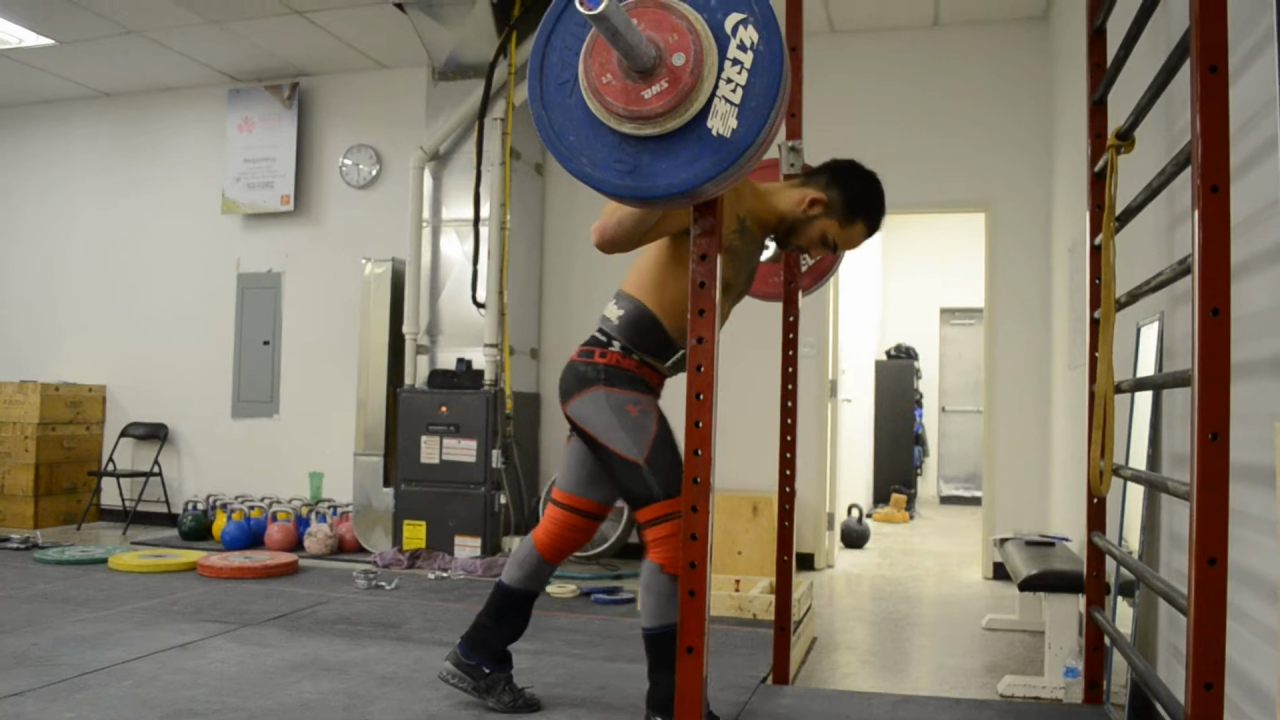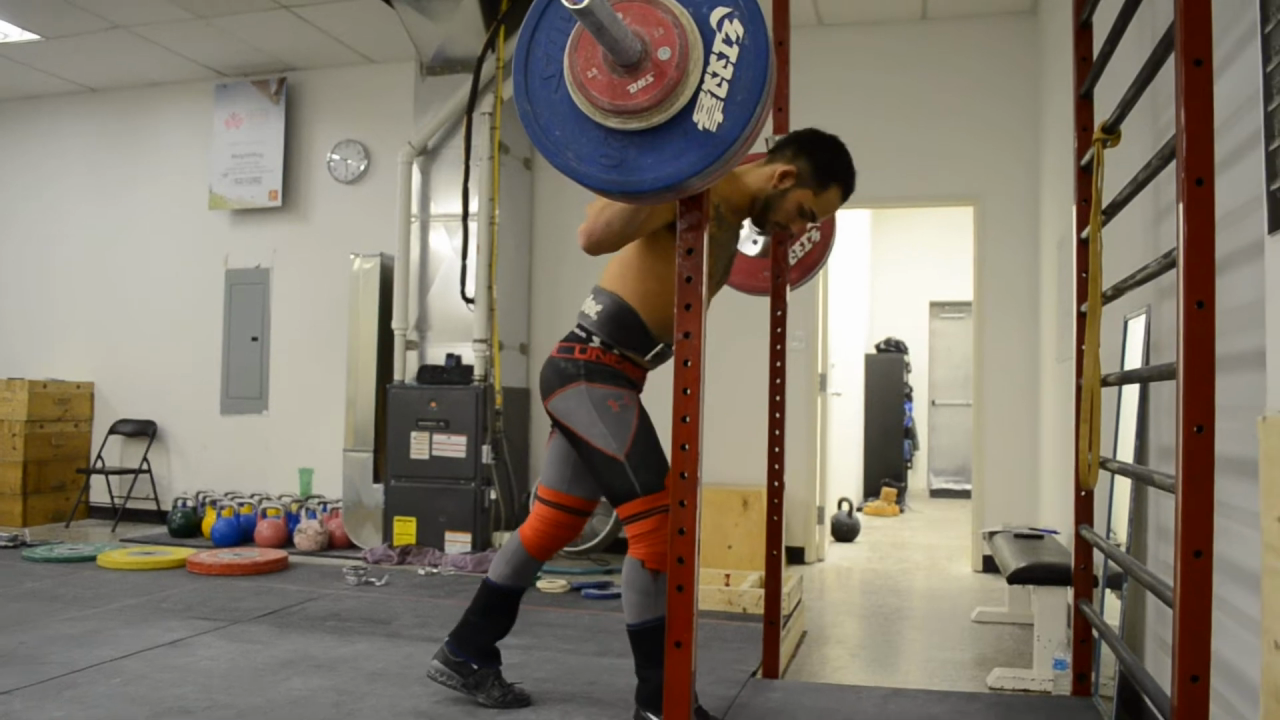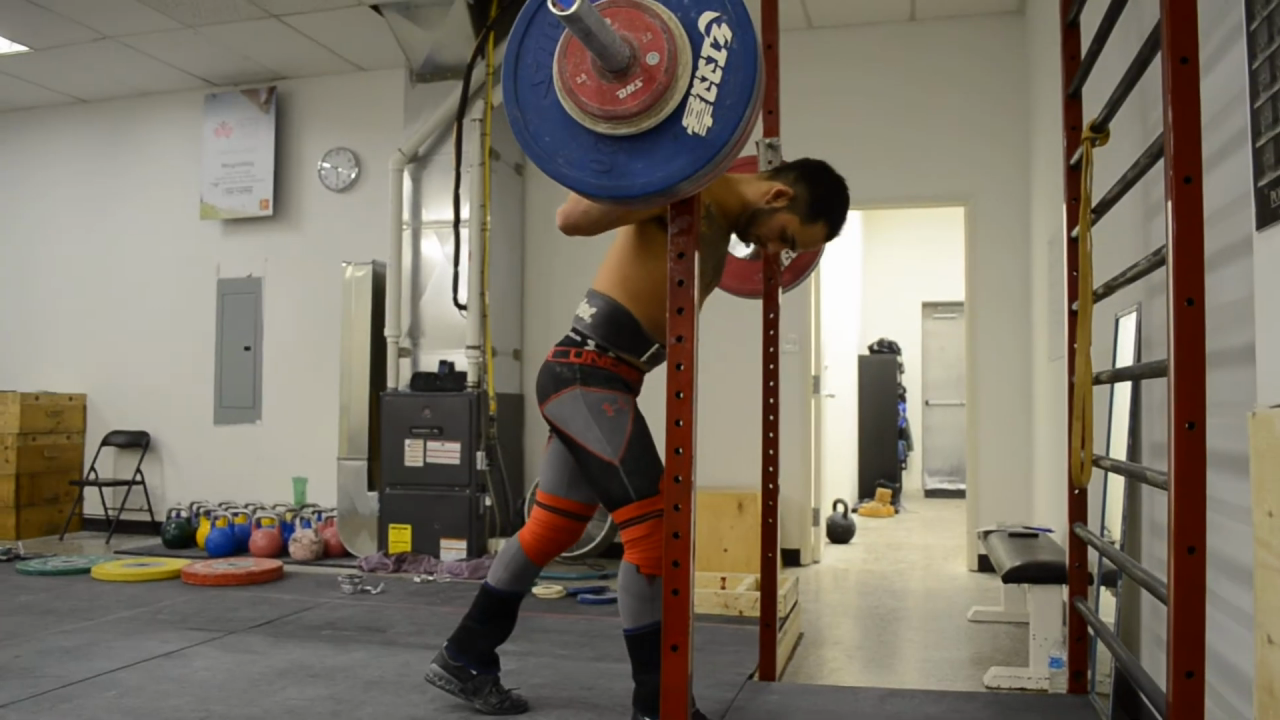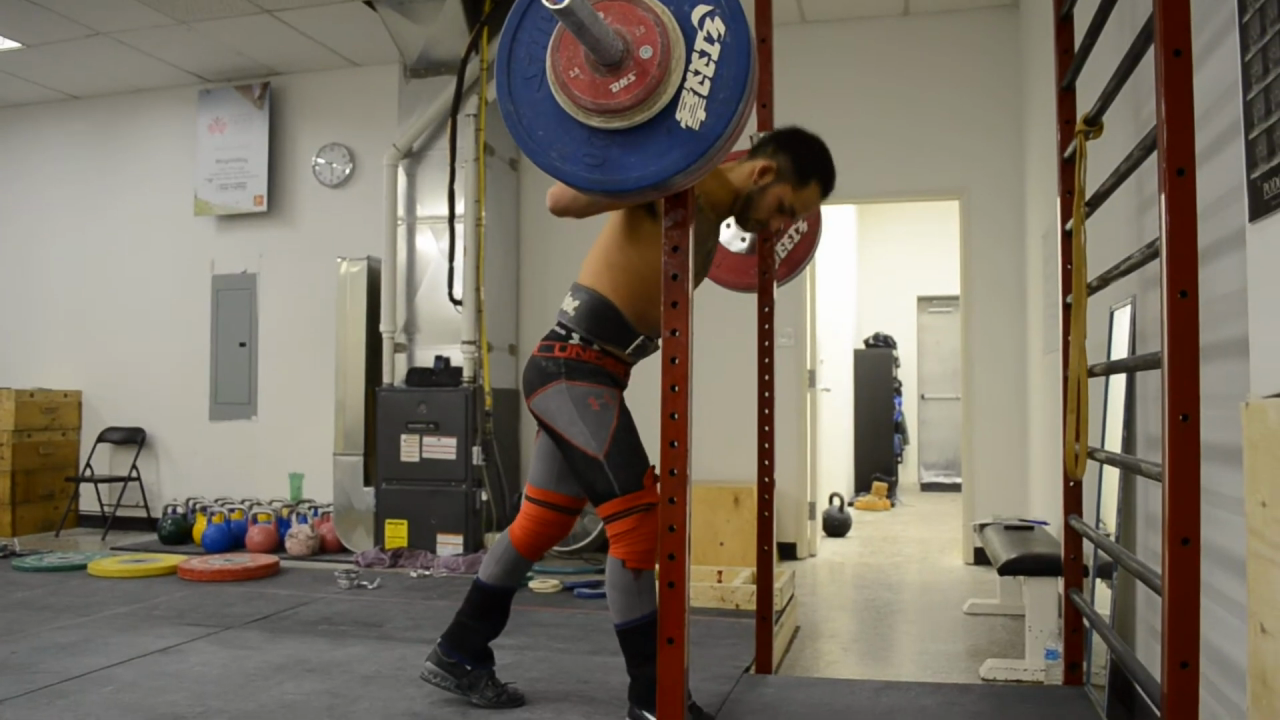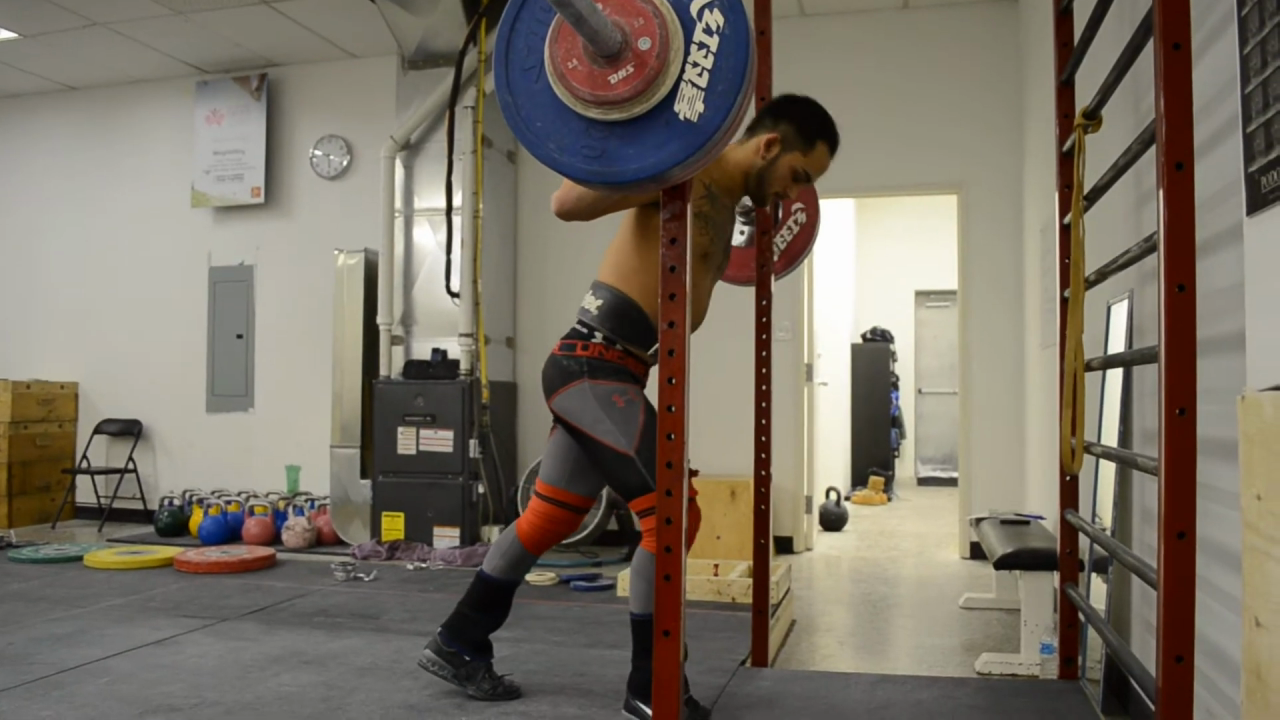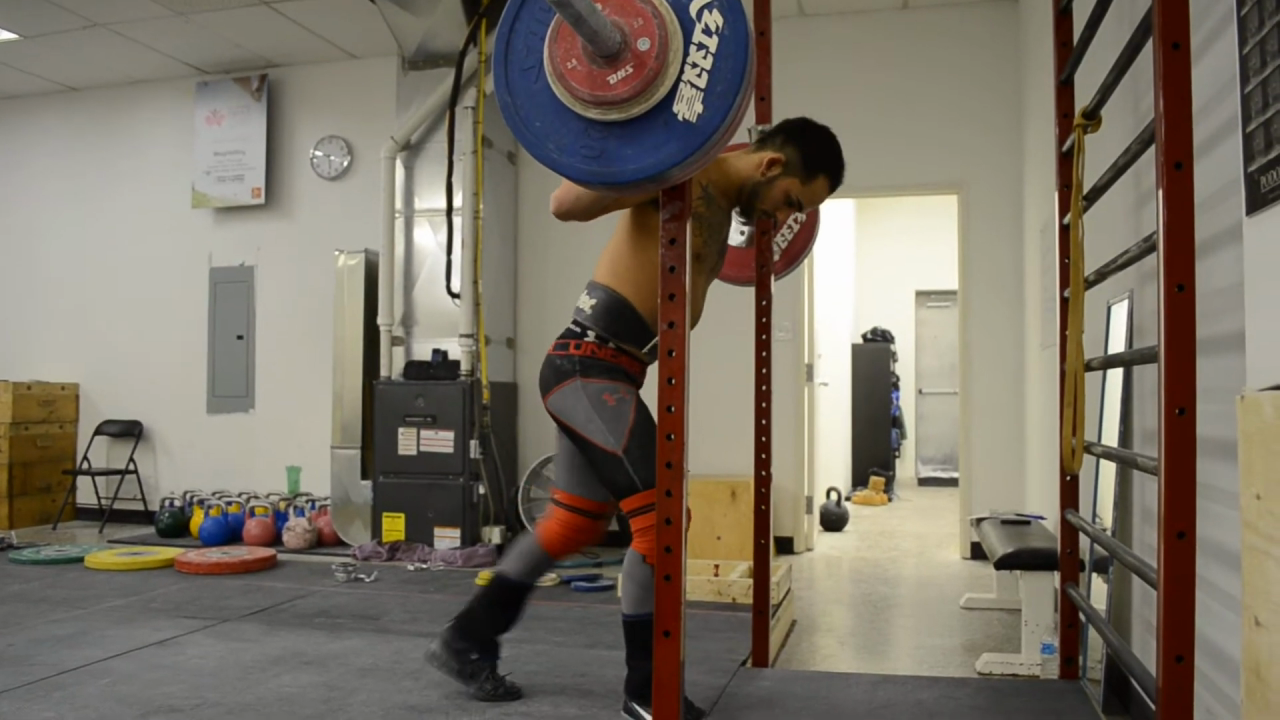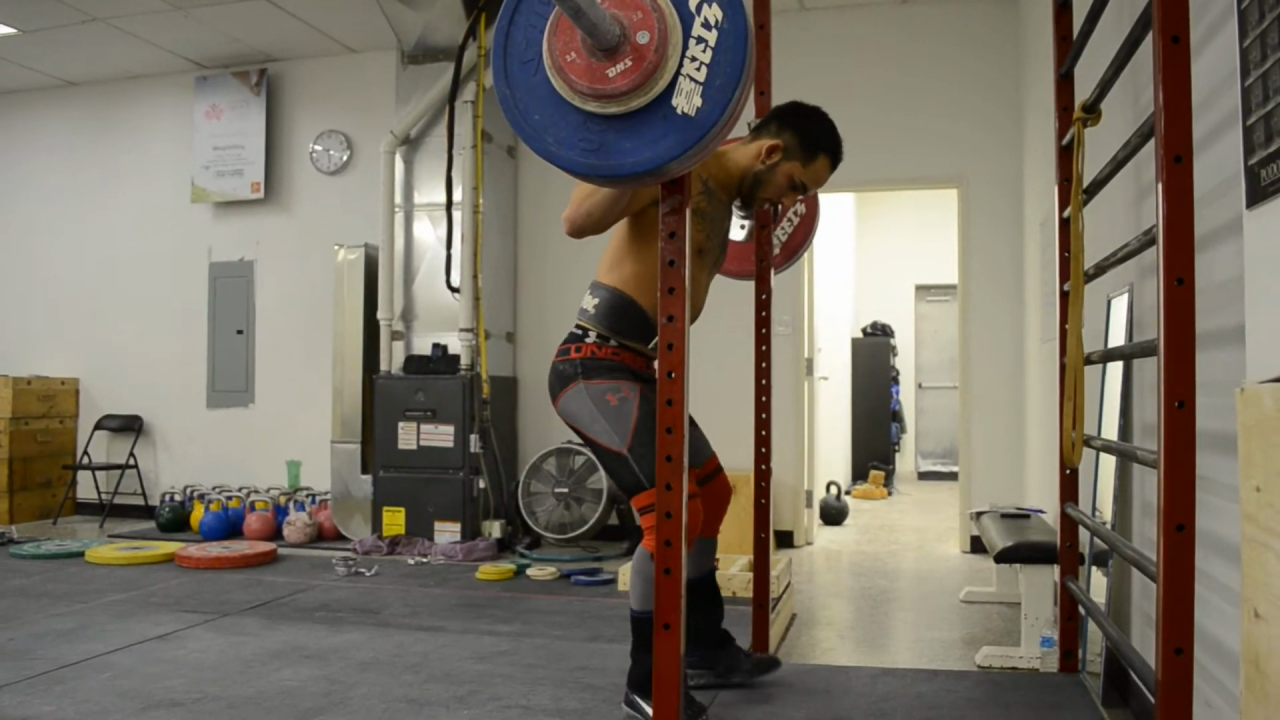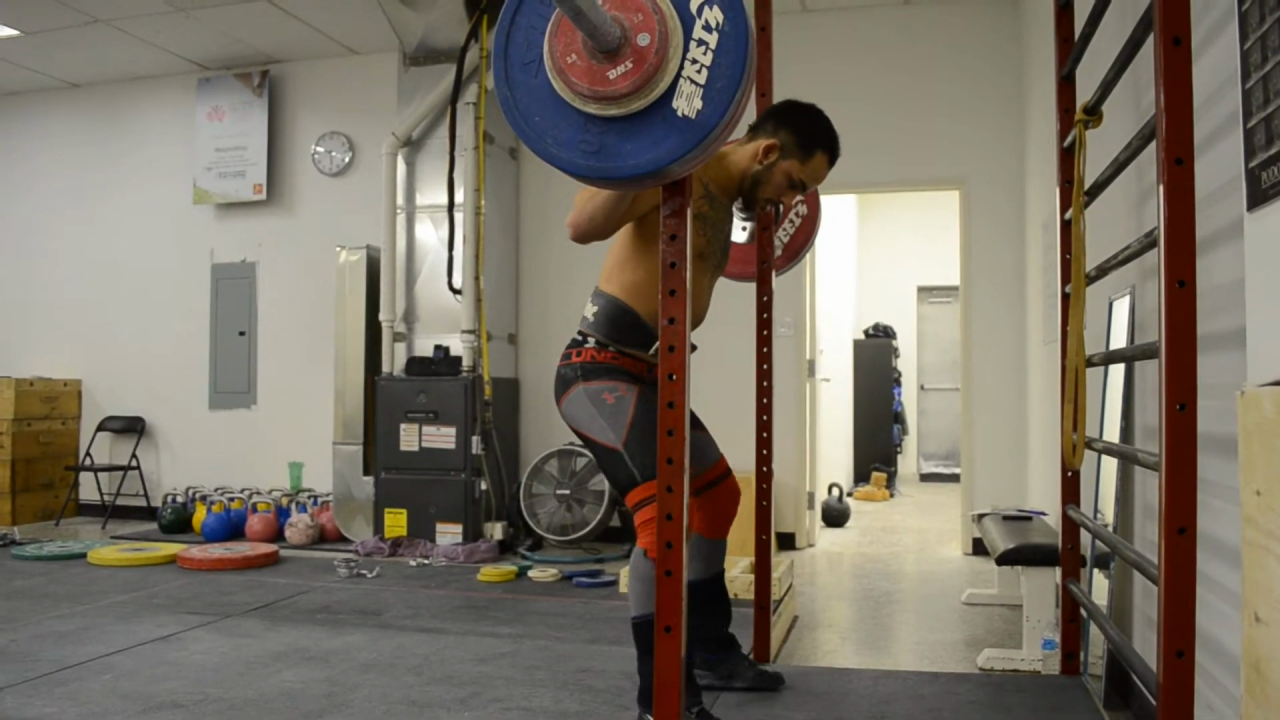
dt=0.4s
person 1, frame 1
left shoulder: (751, 226)
right shoulder: (718, 196)
right elbow: (608, 235)
left hip: (617, 378)
right hip: (608, 374)
left knee: (565, 527)
right knee: (675, 528)
left ankle: (476, 657)
person 1, frame 2
left shoulder: (727, 212)
right elbow: (594, 236)
left hip: (603, 376)
right hip: (589, 371)
left knee: (552, 524)
right knee: (657, 524)
left ankle: (466, 654)
person 1, frame 3
left shoulder: (718, 218)
right elbow: (571, 217)
left hip: (596, 378)
right hip: (586, 373)
left knee: (552, 528)
right knee: (651, 528)
left ankle: (463, 660)
person 1, frame 4
left shoulder: (711, 211)
right elbow: (562, 200)
left hip: (586, 372)
right hip: (572, 367)
left knee: (542, 522)
right knee: (639, 522)
left ankle: (458, 654)
person 1, frame 5
left shoulder: (722, 198)
right elbow: (566, 202)
left hip: (599, 370)
right hip: (592, 366)
left knee: (551, 517)
left ankle: (457, 645)
person 1, frame 6
left shoulder: (719, 206)
right shoulder: (686, 173)
right elbow: (566, 205)
left hip: (608, 372)
right hip: (587, 366)
left knee: (575, 525)
right knee: (656, 517)
left ankle: (466, 641)
person 1, frame 7
left shoulder: (722, 194)
right elbow: (578, 219)
left hip: (631, 367)
right hip: (595, 366)
left knee: (710, 495)
left ankle: (705, 650)
person 1, frame 8
left shoulder: (721, 197)
right elbow: (582, 224)
left wrist: (757, 219)
left hip: (638, 371)
right hip: (599, 370)
left knee: (717, 495)
right knee: (667, 512)
left ankle: (711, 652)
